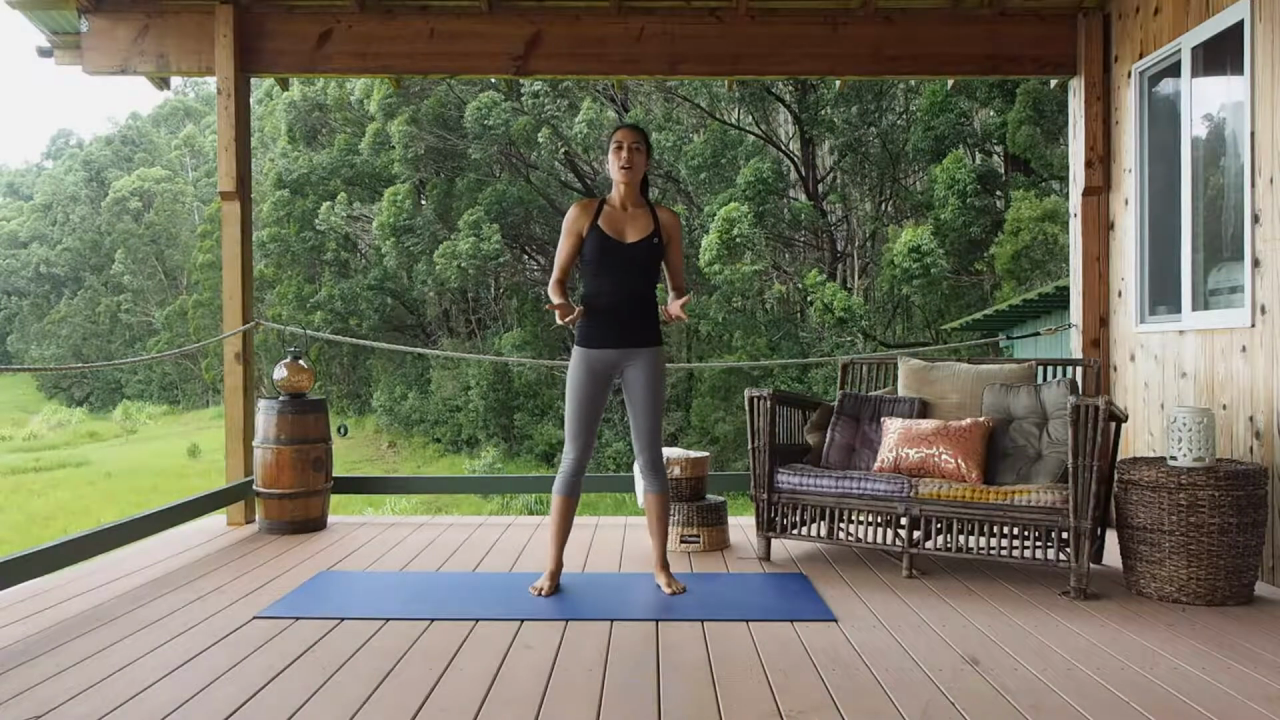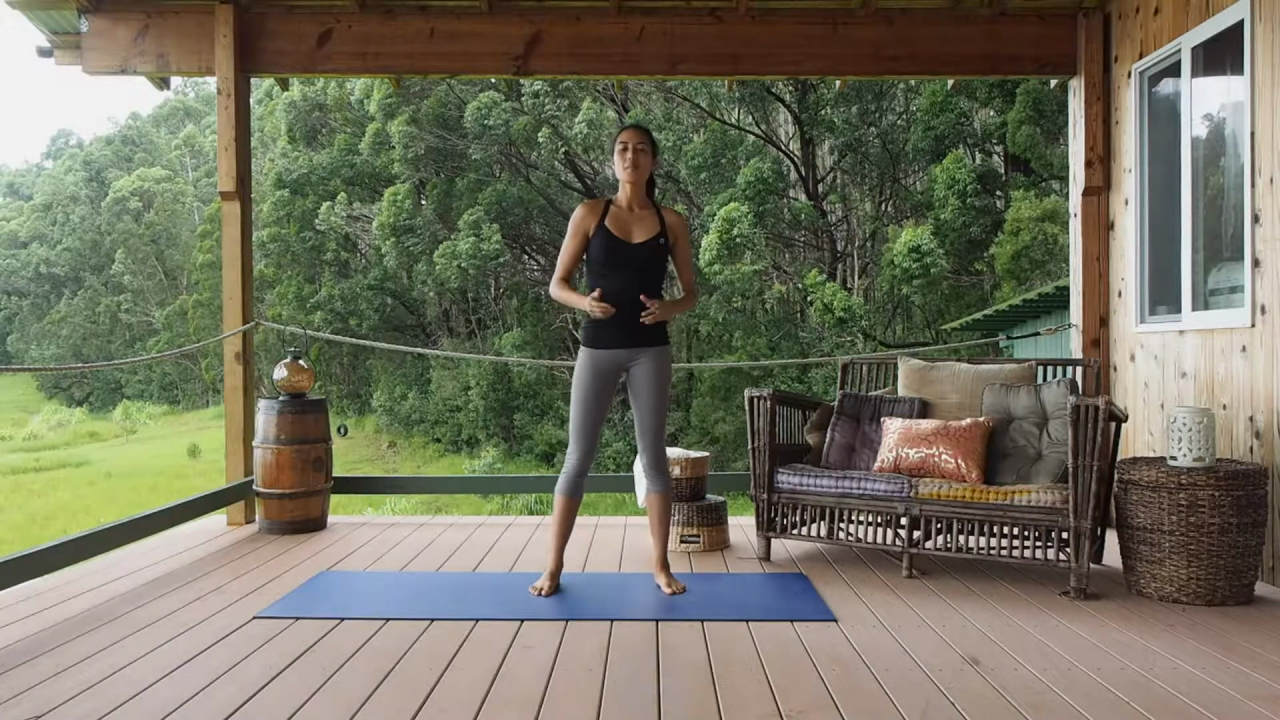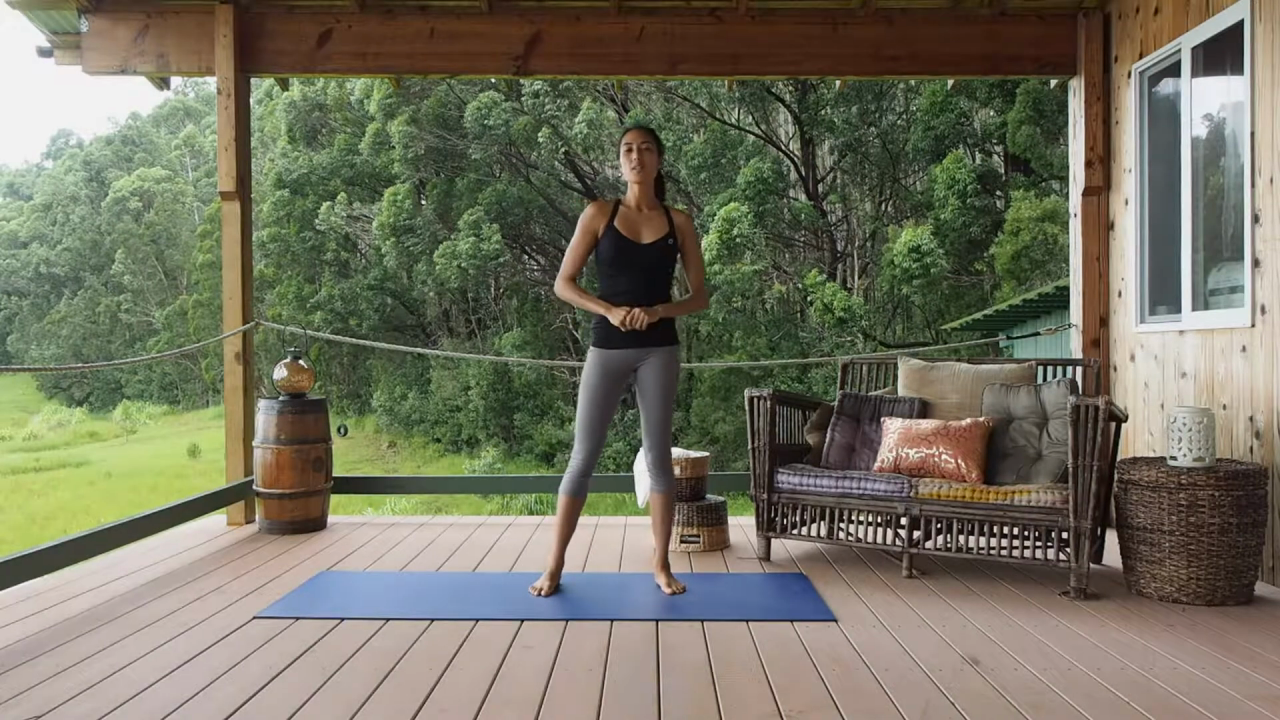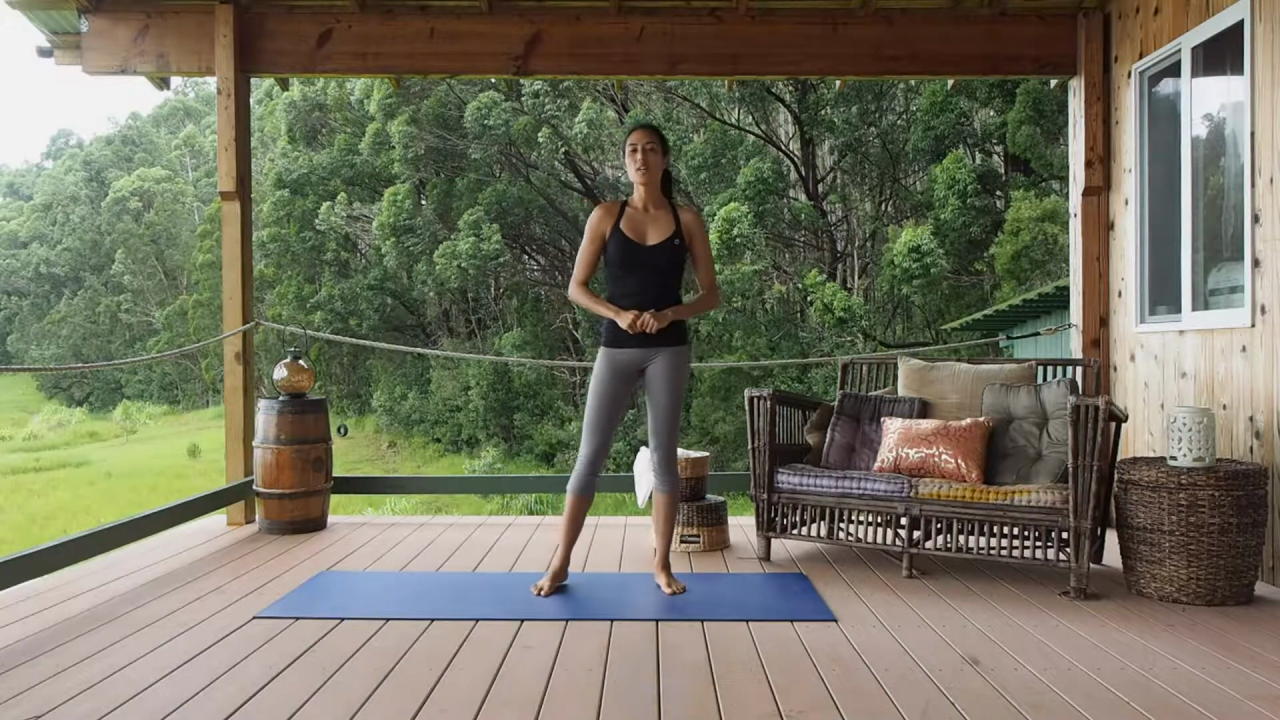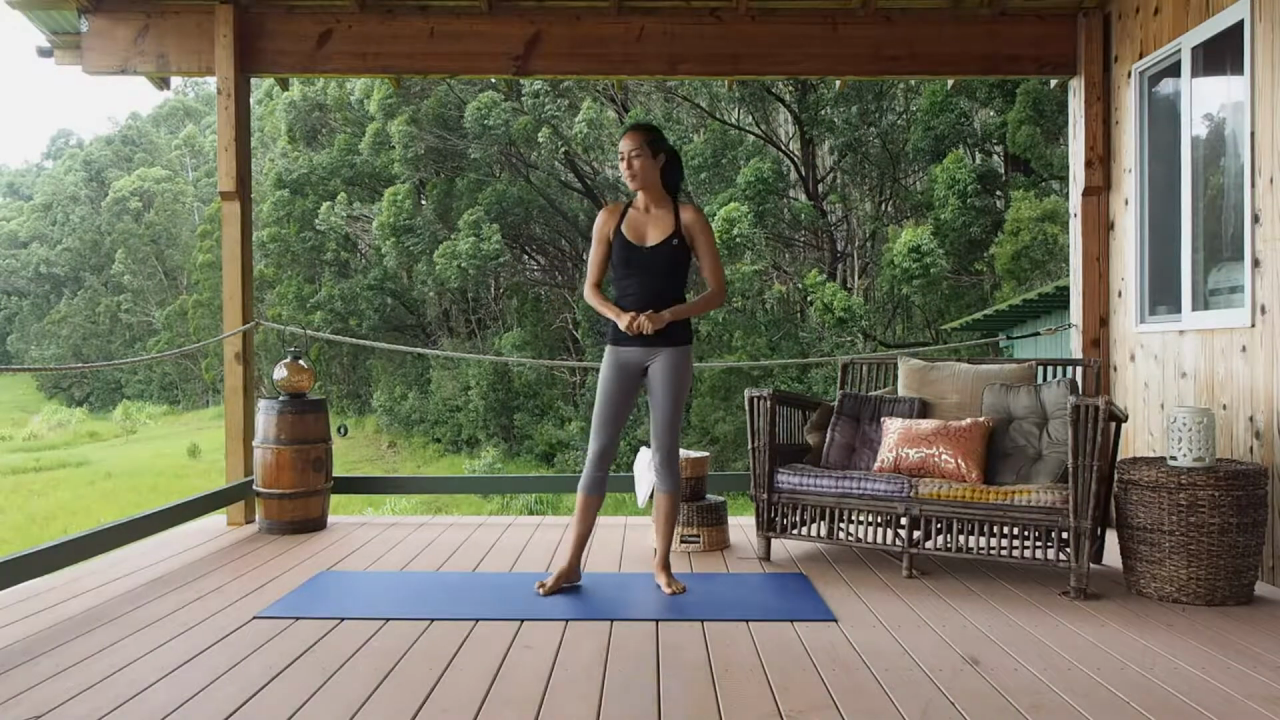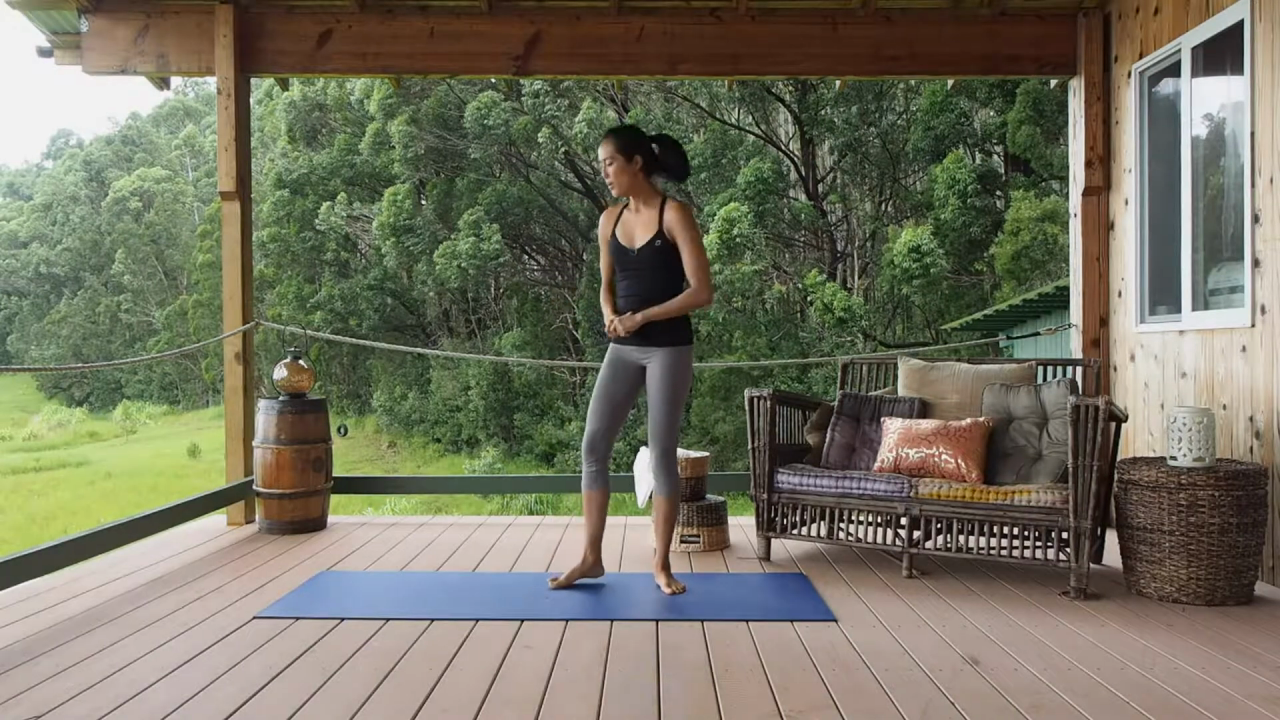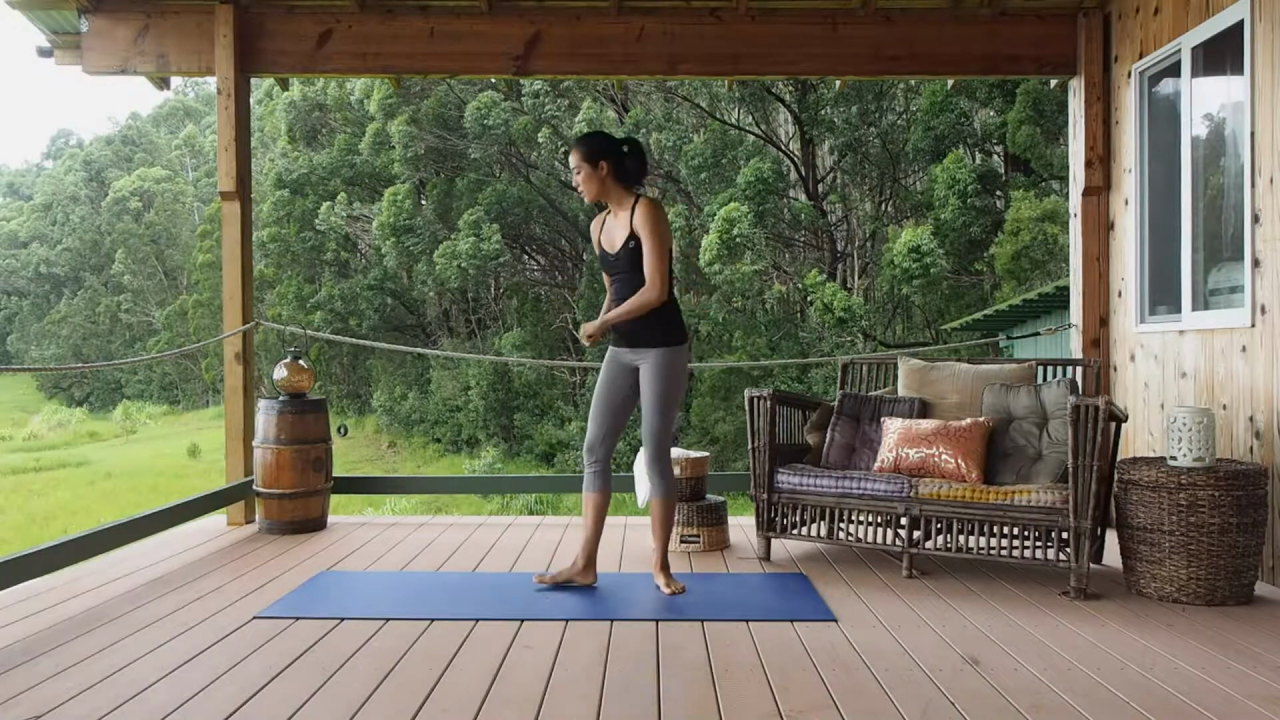
dt=0.2s
person 1, frame 1
left shoulder: (665, 221)
right shoulder: (583, 214)
left elbow: (678, 287)
right elbow: (557, 281)
left wrist: (677, 306)
right wrist: (561, 306)
left hip: (644, 349)
right hip: (591, 348)
left knee: (650, 456)
right knee: (574, 456)
left ankle: (660, 565)
right ankle: (554, 565)
person 1, frame 2
left shoulder: (672, 222)
right shoulder: (589, 214)
left elbow: (690, 292)
right elbow: (557, 283)
left wrist: (668, 308)
right wrist: (585, 302)
left hip: (650, 350)
right hip: (598, 347)
left knee: (653, 455)
right knee: (579, 456)
left ankle: (660, 564)
right ankle: (553, 565)
person 1, frame 3
left shoulder: (679, 222)
right shoulder: (598, 214)
left elbow: (700, 295)
right elbow: (564, 283)
left wrist: (659, 311)
right wrist: (610, 311)
left hip: (660, 350)
right hip: (607, 348)
left knee: (658, 455)
right knee: (584, 455)
left ankle: (660, 564)
right ankle: (554, 565)
person 1, frame 4
left shoulder: (687, 220)
right shoulder: (605, 216)
left elbow: (710, 294)
right elbow: (577, 287)
left wrist: (668, 315)
right wrist: (618, 315)
left hip: (668, 349)
right hip: (616, 349)
left knee: (663, 455)
right knee: (591, 454)
left ankle: (661, 564)
right ankle: (560, 563)
person 1, frame 5
left shoulder: (688, 217)
right shoulder: (609, 218)
left elbow: (717, 291)
right elbow: (591, 288)
left wrist: (666, 316)
right wrist: (619, 316)
left hip: (670, 348)
right hip: (621, 348)
left knee: (664, 454)
right knee: (599, 452)
left ankle: (661, 564)
right ankle: (572, 562)
person 1, frame 6
left shoulder: (675, 214)
right shoulder: (609, 220)
left elbow: (702, 292)
left wrist: (640, 318)
right wrist: (614, 320)
left hip: (669, 349)
right hip: (624, 348)
left knee: (661, 455)
right knee: (593, 445)
left ankle: (662, 565)
right ankle: (591, 558)
person 1, frame 7
left shoulder: (646, 212)
right shoulder: (599, 223)
left elbow: (657, 290)
left wrist: (601, 322)
right wrist: (601, 326)
left hip: (663, 348)
right hip: (622, 351)
left knee: (656, 455)
right knee: (595, 451)
left ankle: (660, 565)
right ankle: (585, 564)
